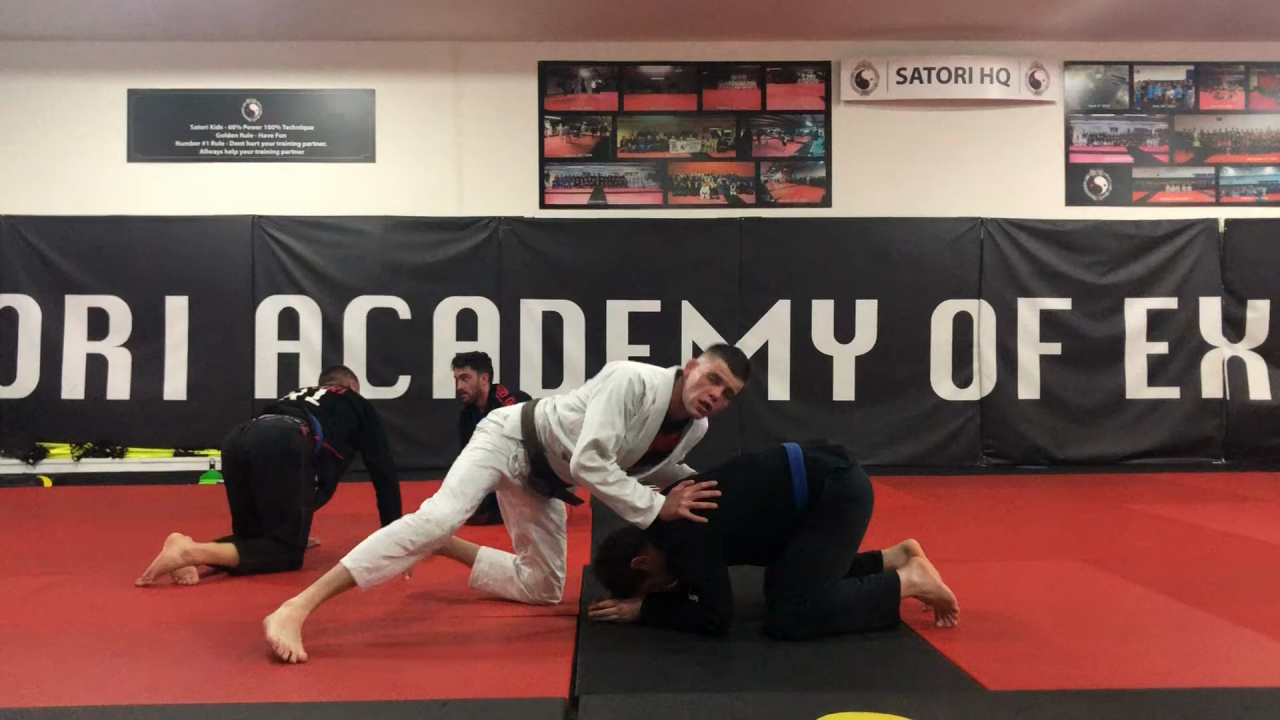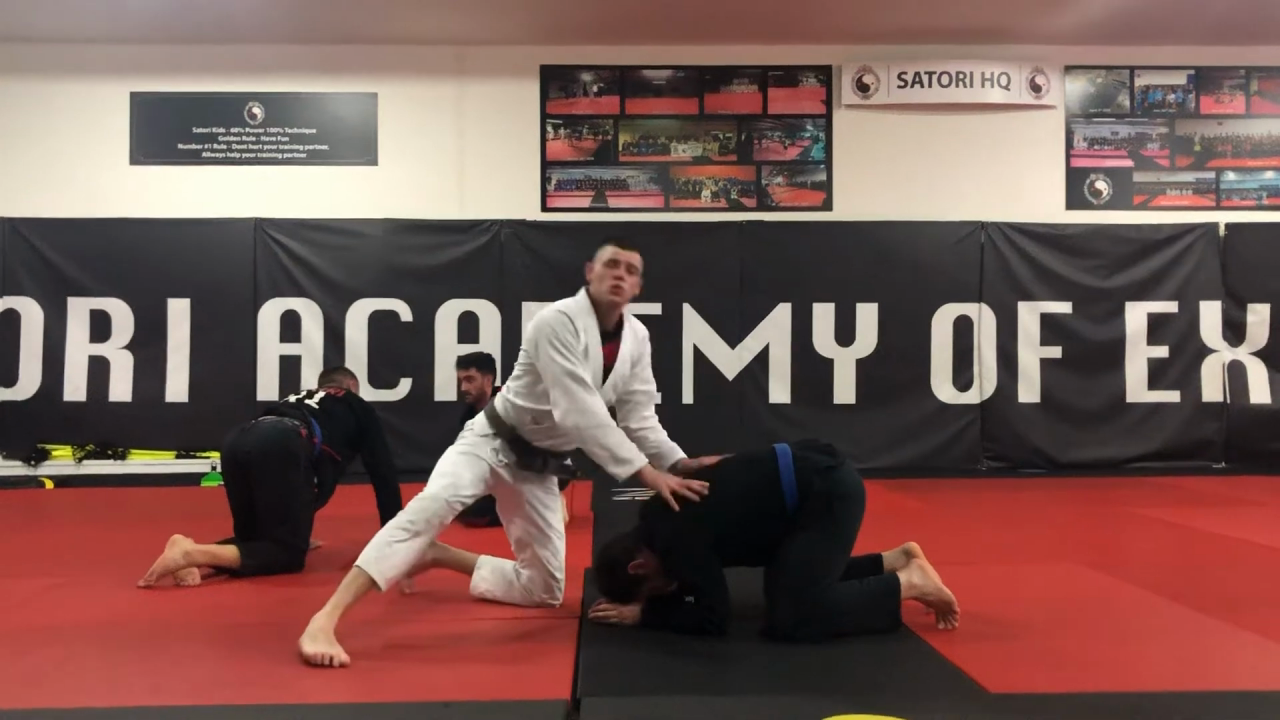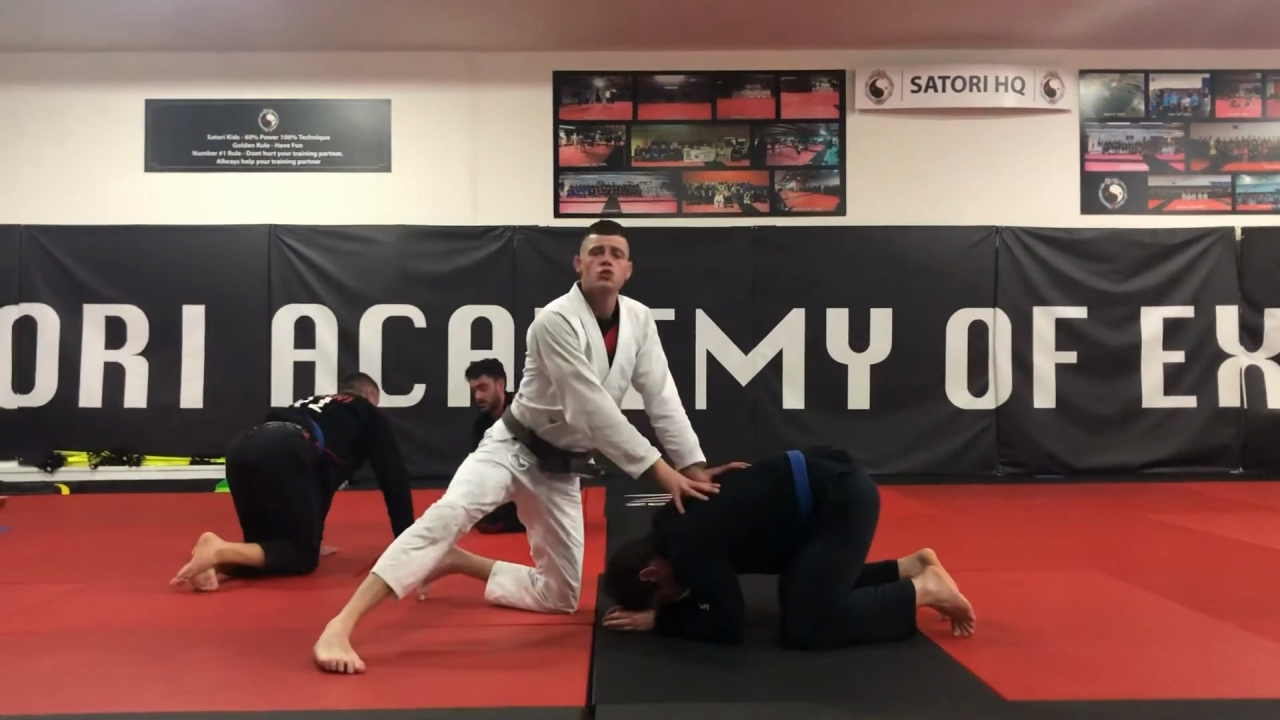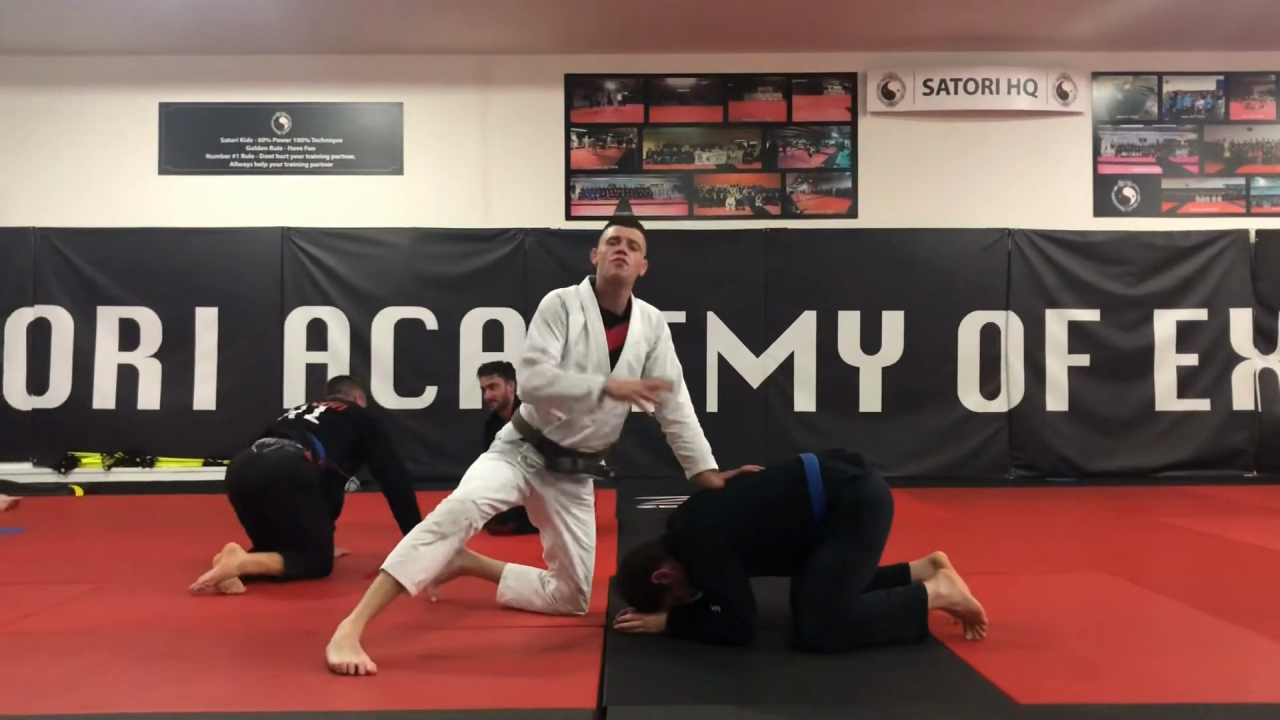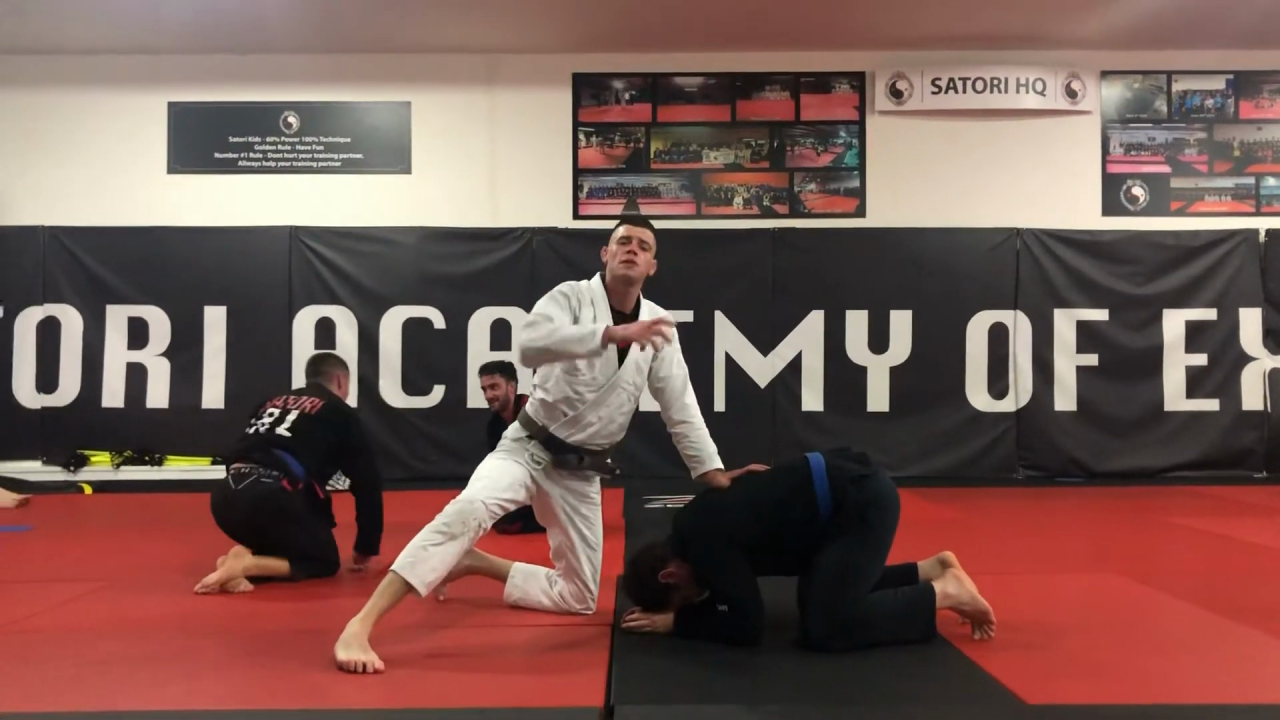
dt=0.5s
person 1, frame 1
left shoulder: (695, 427)
right shoulder: (631, 381)
left elbow: (651, 465)
right elbow: (590, 463)
left wrist: (692, 486)
right wrist: (657, 509)
left hip: (543, 476)
right hip: (512, 440)
left knee: (544, 589)
right knee: (441, 516)
left ankle: (441, 545)
right ankle: (296, 609)
person 1, frame 2
left shoulder: (637, 337)
right shoulder: (558, 321)
left elbow: (639, 417)
right elbow: (578, 412)
left wrist: (677, 465)
right wrist: (645, 473)
left hip: (539, 465)
right hip: (493, 440)
left knee: (545, 589)
right knee: (436, 502)
left ankle: (437, 556)
right ankle: (326, 619)
person 1, frame 3
left shoulder: (639, 319)
right shoulder: (556, 321)
left elbow: (662, 399)
right elbow: (592, 410)
left wrist: (694, 465)
right wrist: (659, 468)
left hip: (562, 468)
right hip: (515, 448)
left knee: (561, 595)
right knee: (452, 513)
left ankle: (454, 561)
right ankle: (341, 626)
person 1, frame 4
left shoulder: (651, 324)
right shoulder: (562, 304)
left elbow: (675, 405)
right elbow: (532, 383)
left wrist: (707, 471)
right wrist: (608, 388)
left hip: (574, 472)
right hip: (524, 449)
left knee: (574, 598)
right knee: (460, 510)
left ankle: (466, 563)
right ankle: (351, 628)
person 1, frame 5
left shoulder: (656, 323)
right shoulder: (572, 296)
left elbow: (680, 406)
right elbow: (531, 344)
left wrist: (714, 472)
right wrist: (611, 333)
left hip: (581, 470)
right hip: (531, 447)
left knee: (579, 598)
right knee: (469, 511)
left ankle: (470, 563)
right ankle: (360, 627)
person 2, frame 1
left shoulder: (682, 535)
right shoulder: (667, 516)
left elbow: (715, 617)
right elbow: (697, 585)
left wrist: (642, 608)
right wrist: (648, 597)
left hip: (838, 492)
right hip: (825, 480)
left knee: (788, 617)
right knee: (784, 584)
left ankle: (909, 580)
right ankle: (897, 557)
person 2, frame 2
left shoulder: (675, 537)
right shoulder: (660, 521)
left elbow: (714, 618)
right elbow: (698, 587)
left wrist: (642, 611)
right wrist: (646, 599)
left hip: (829, 490)
right hip: (815, 479)
left knee: (789, 618)
right knee: (784, 586)
left ankle: (908, 583)
right ankle: (897, 559)
person 2, frame 3
left shoulder: (689, 545)
right shoulder: (673, 528)
left elbow: (728, 625)
right elbow: (713, 595)
left wrist: (655, 618)
right wrist: (659, 607)
left hip: (843, 498)
right hip: (830, 487)
left knee: (804, 626)
right knee: (801, 593)
left ankle: (923, 589)
right ankle: (913, 566)
person 2, frame 4
left shoulder: (698, 543)
right shoulder: (686, 528)
left elbow: (740, 627)
right elbow: (727, 597)
left wrist: (666, 619)
right wrist: (678, 609)
left hip: (856, 500)
right hip: (841, 489)
left knee: (816, 629)
right knee: (811, 598)
left ankle: (936, 592)
right ankle: (924, 570)
person 2, frame 5
left shoulder: (704, 544)
right shoulder: (692, 529)
left elbow: (747, 626)
right elbow: (733, 597)
left wrist: (673, 620)
right wrist: (666, 608)
left hip: (862, 500)
right hip: (849, 488)
left knee: (823, 628)
right knee: (819, 598)
left ankle: (944, 593)
right ankle: (933, 569)
person 3, frame 1
left shoulder: (298, 397)
right shoulder: (359, 406)
right elbow: (383, 469)
left wrist: (295, 531)
left hip: (237, 440)
right hip: (281, 448)
left knee: (254, 535)
right knee: (286, 551)
left ankle: (194, 555)
right ankle: (190, 551)
person 3, frame 2
left shoulder: (298, 400)
right shoulder: (359, 408)
right elbow: (383, 471)
left wrist: (297, 532)
left hip: (238, 442)
right hip: (280, 450)
left knee: (256, 538)
right knee: (288, 553)
left ankle: (196, 557)
right ankle: (192, 553)
person 3, frame 3
left shoulder: (315, 404)
right shoulder: (369, 415)
right elbow: (394, 478)
left wrist: (311, 538)
left hip: (242, 447)
right hip: (283, 455)
left knee: (267, 543)
right knee: (302, 555)
left ankle: (216, 563)
right ankle: (219, 551)
person 3, frame 4
left shoulder: (300, 411)
right shoulder: (362, 418)
right elbow: (395, 479)
left wrist: (320, 541)
left hip: (242, 468)
right hip: (287, 473)
left knee: (281, 547)
right knee: (318, 561)
left ankle: (234, 560)
right ankle: (241, 562)
person 3, frame 5
left shoulder: (272, 403)
right shoulder: (340, 414)
right elbow: (367, 483)
right wrist: (366, 547)
left hip: (226, 498)
right hip: (270, 499)
left knee: (286, 547)
right knee: (324, 561)
left ankle: (242, 560)
right ankle: (246, 564)
